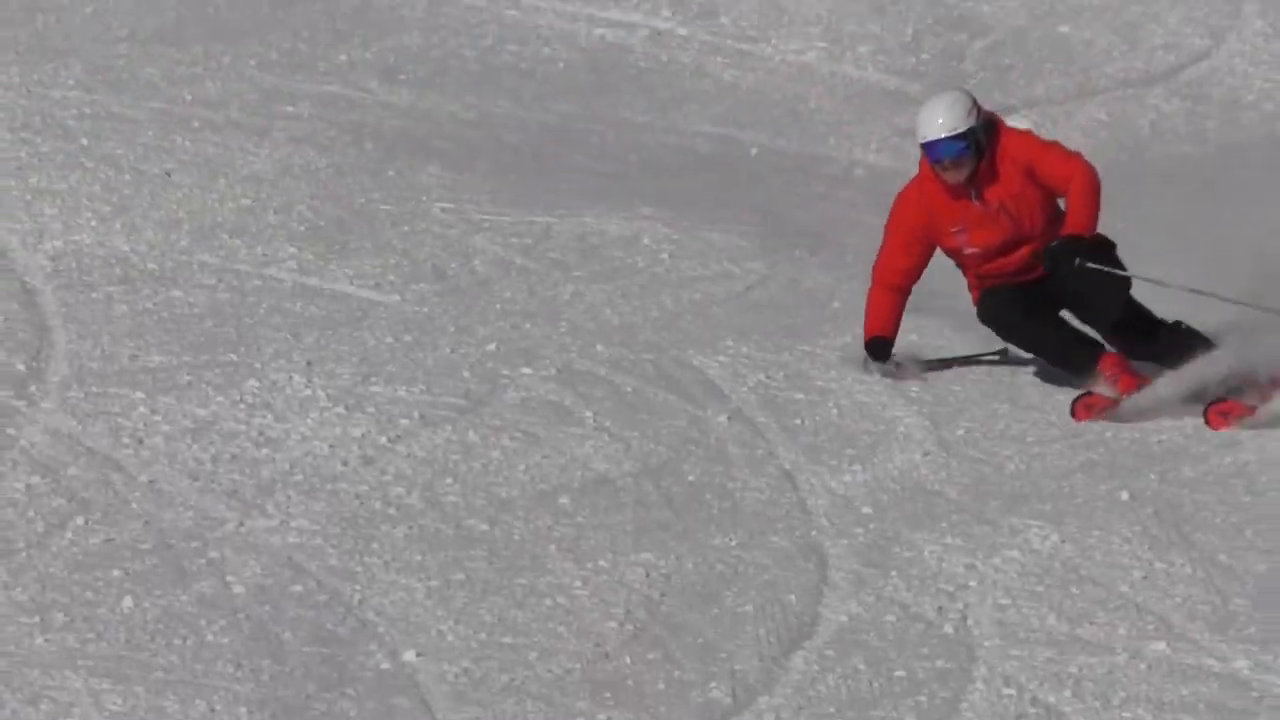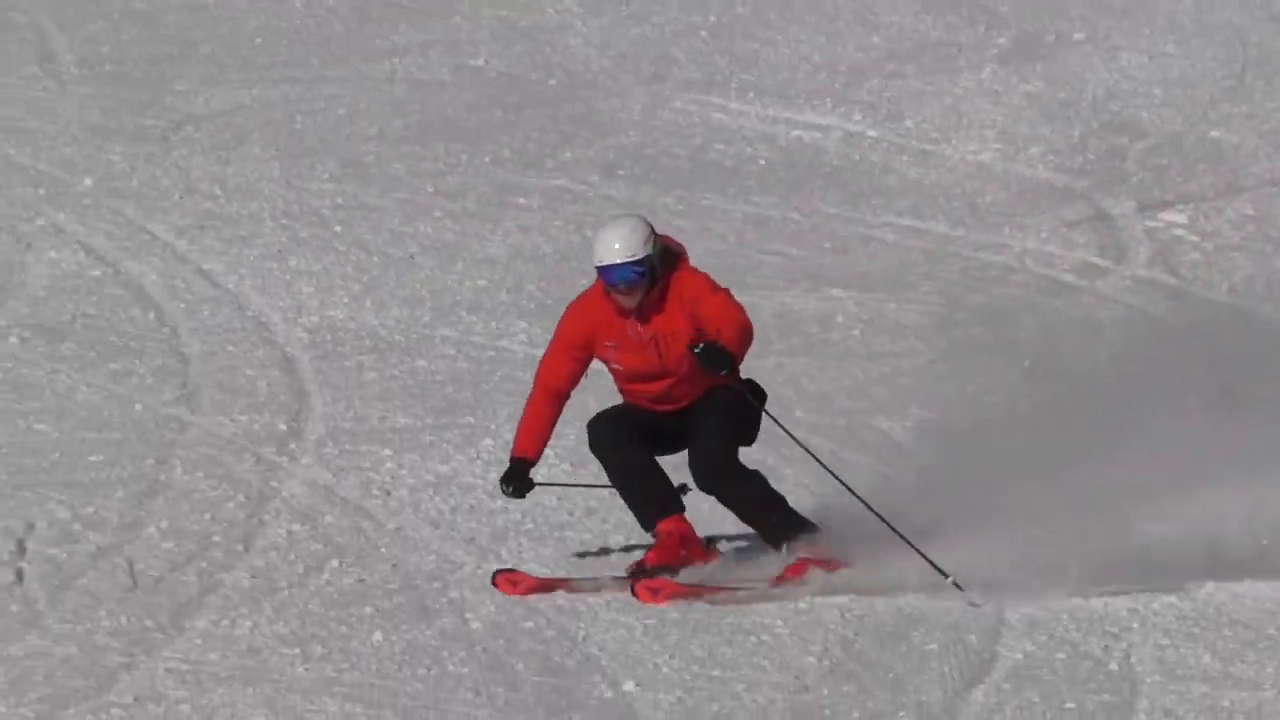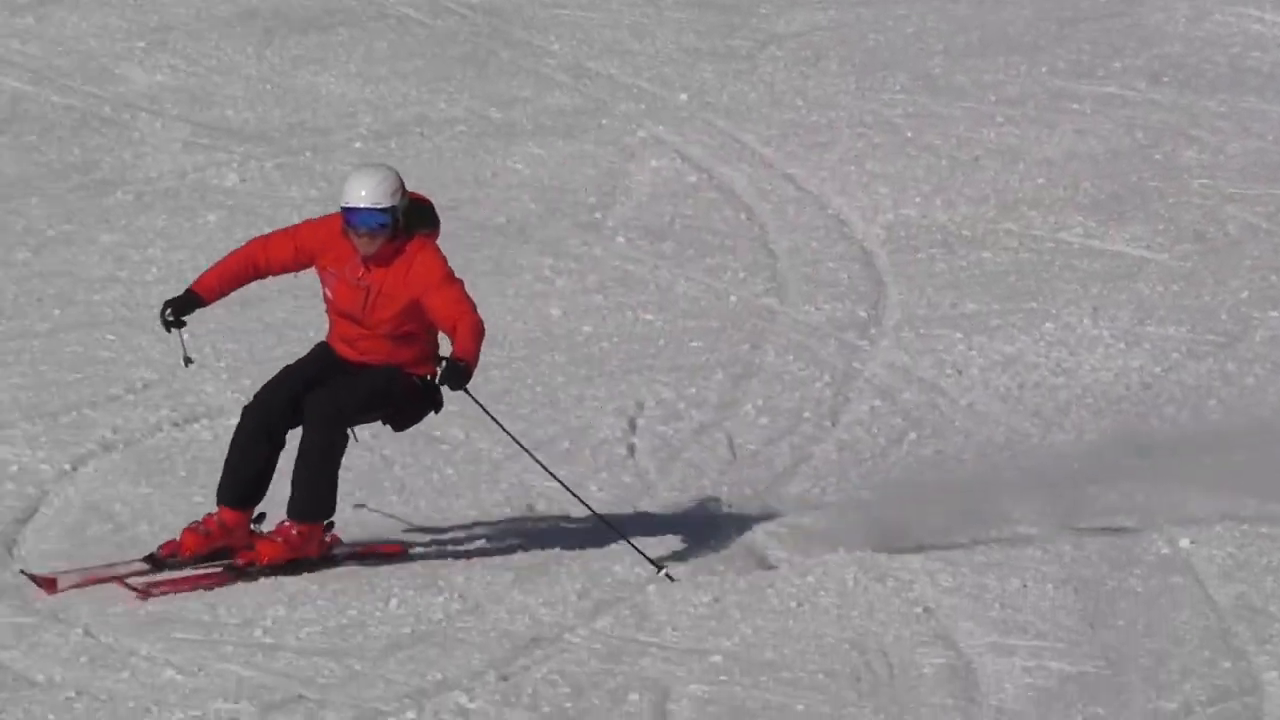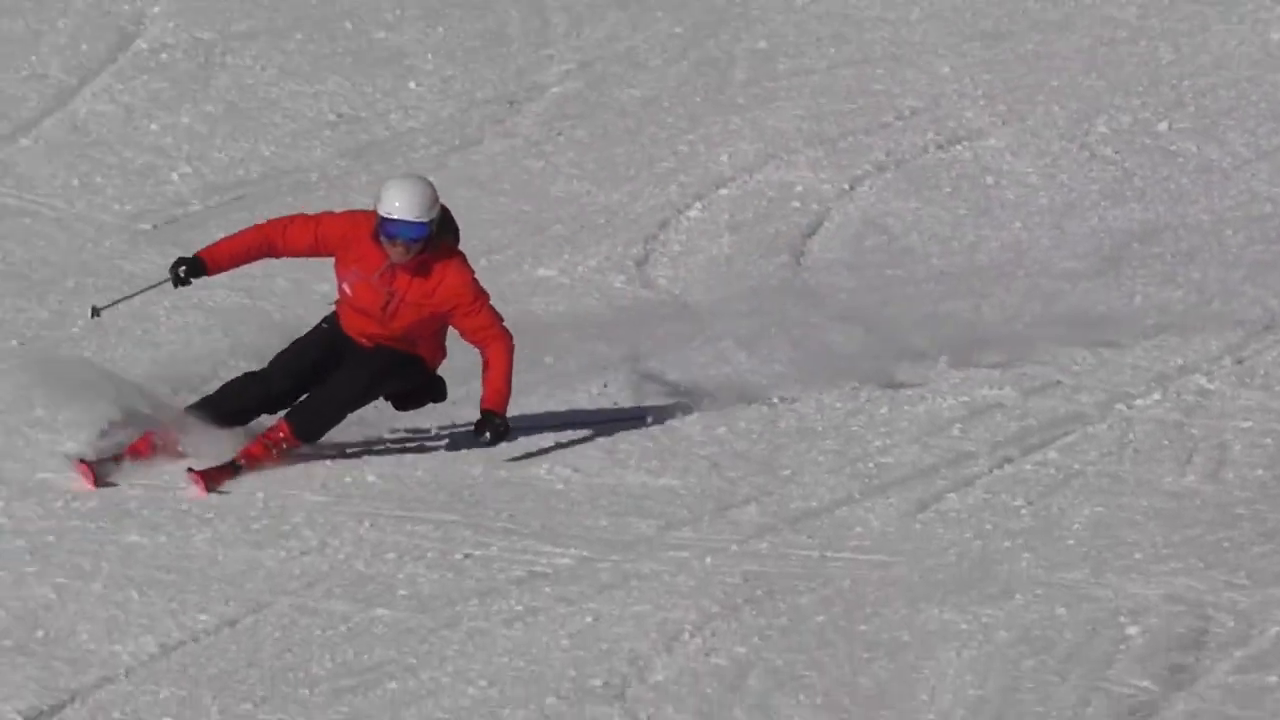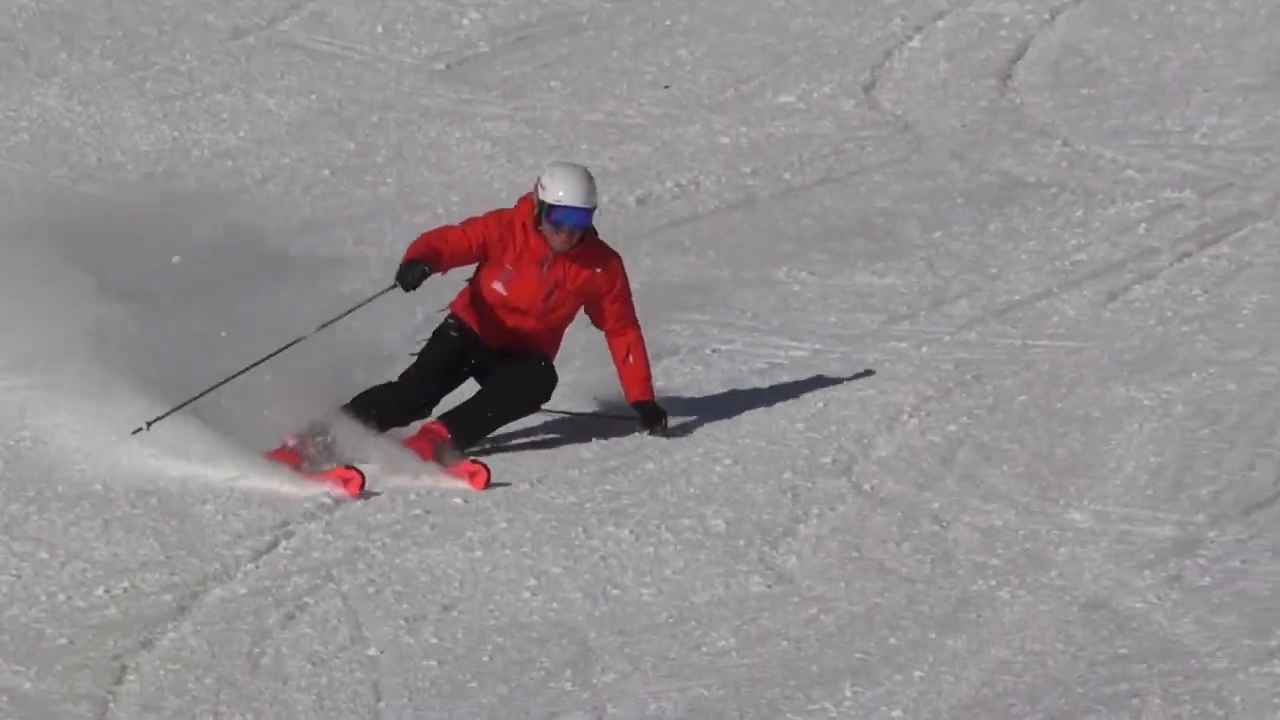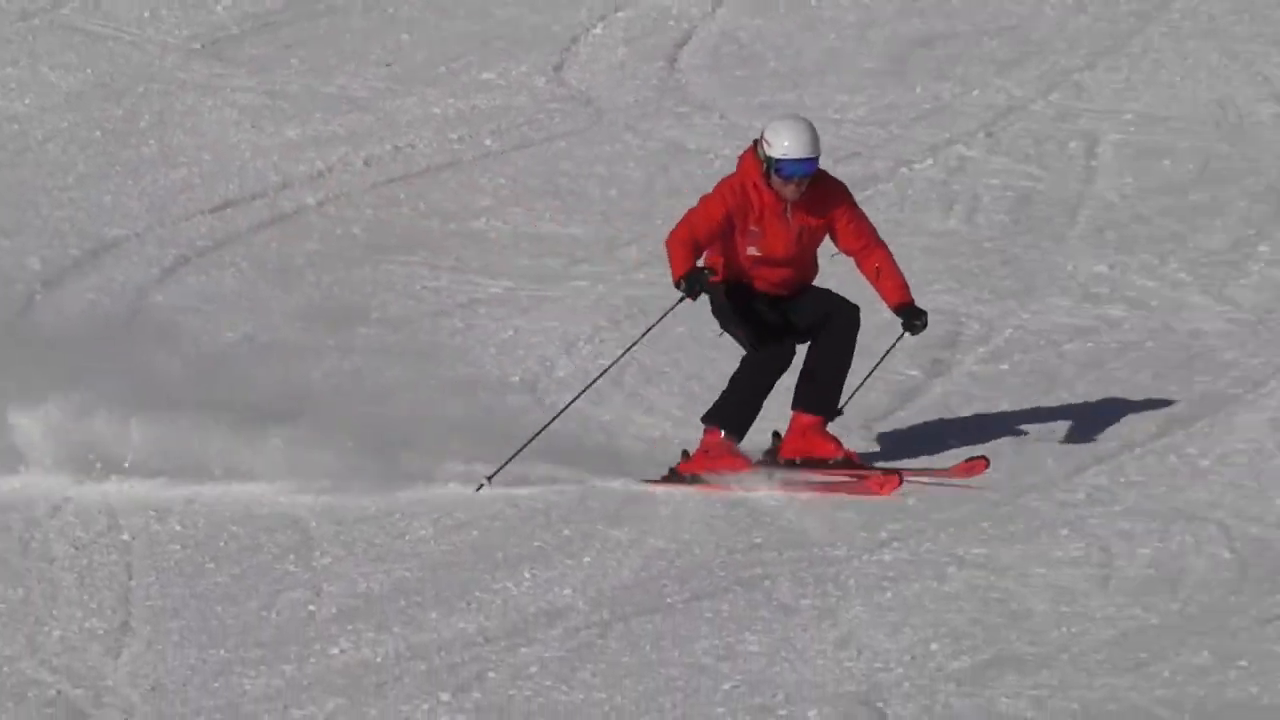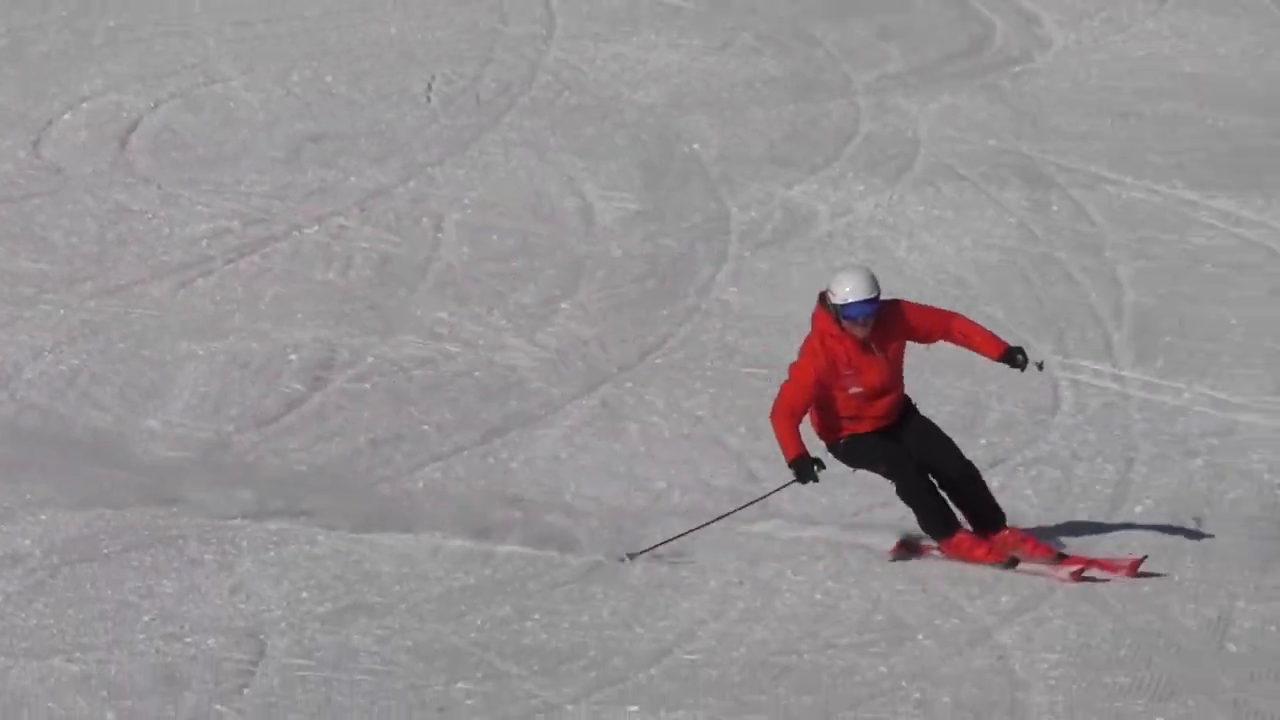
dt=0.4s
person 1, frame 1
left shoulder: (1017, 149)
right shoulder: (918, 203)
left elbow: (1080, 176)
right elbow: (892, 277)
left wrist: (1076, 236)
right wrist: (878, 340)
left hip: (1068, 267)
right hip: (1005, 290)
left knee: (1119, 318)
right knee: (997, 312)
right ankle: (1110, 370)
person 1, frame 2
left shoulder: (687, 286)
right shoulder: (586, 313)
left elbow: (736, 325)
right elbow: (550, 384)
left wrist: (724, 354)
right wrist: (522, 460)
left hip: (713, 400)
right hip: (650, 414)
left knee: (712, 467)
right knee: (604, 432)
left ankle: (806, 543)
right ankle: (675, 538)
person 1, frame 3
left shoulder: (421, 259)
right shoulder: (330, 235)
left elbow: (466, 322)
right elbow: (261, 254)
left wrist: (461, 365)
right wrist: (197, 294)
left hip: (400, 374)
right hip: (341, 358)
left knee: (323, 412)
right knee: (264, 412)
left ankle: (302, 531)
right ankle: (227, 524)
person 1, frame 4
left shoulder: (450, 276)
right shoulder: (353, 230)
left elbow: (495, 339)
right elbow: (280, 233)
left wrist: (493, 409)
right wrist: (206, 260)
left hip: (401, 360)
right hip: (344, 334)
left knee: (367, 373)
right knee: (272, 382)
left ankle: (284, 436)
right ankle: (174, 432)
person 1, frame 5
left shoulder: (601, 267)
right shoulder: (504, 228)
left elbow: (622, 330)
right elbow: (438, 243)
left wrist: (642, 397)
right wrist: (415, 264)
left hip: (521, 354)
right hip: (466, 333)
left knee: (541, 377)
right knee: (413, 392)
left ankle: (435, 440)
person 1, frame 6
left shoulder: (828, 193)
right shoulder: (736, 193)
left elbow: (867, 247)
right elbow: (683, 237)
left wrist: (902, 303)
right wrist: (686, 274)
left hip: (793, 294)
right hip: (738, 293)
left knee: (844, 316)
right knee: (775, 351)
left ankle: (805, 434)
right ankle: (715, 444)
person 1, frame 7
left shoulder: (894, 317)
right shoulder: (819, 352)
left elbow: (950, 323)
right elbow: (785, 410)
left wrist: (1001, 351)
right wrist: (796, 457)
left hip: (898, 418)
right hip: (851, 437)
left knee: (954, 466)
right knee: (908, 469)
left ankle: (1001, 533)
right ankle: (953, 537)
